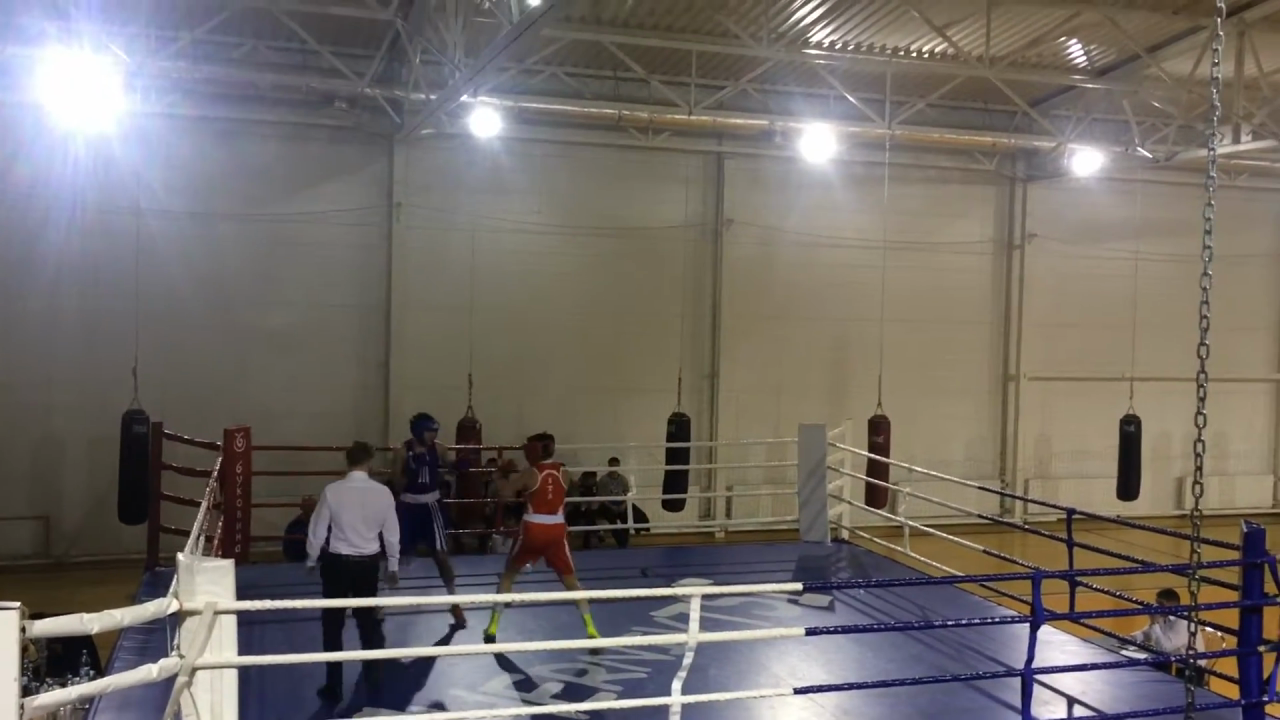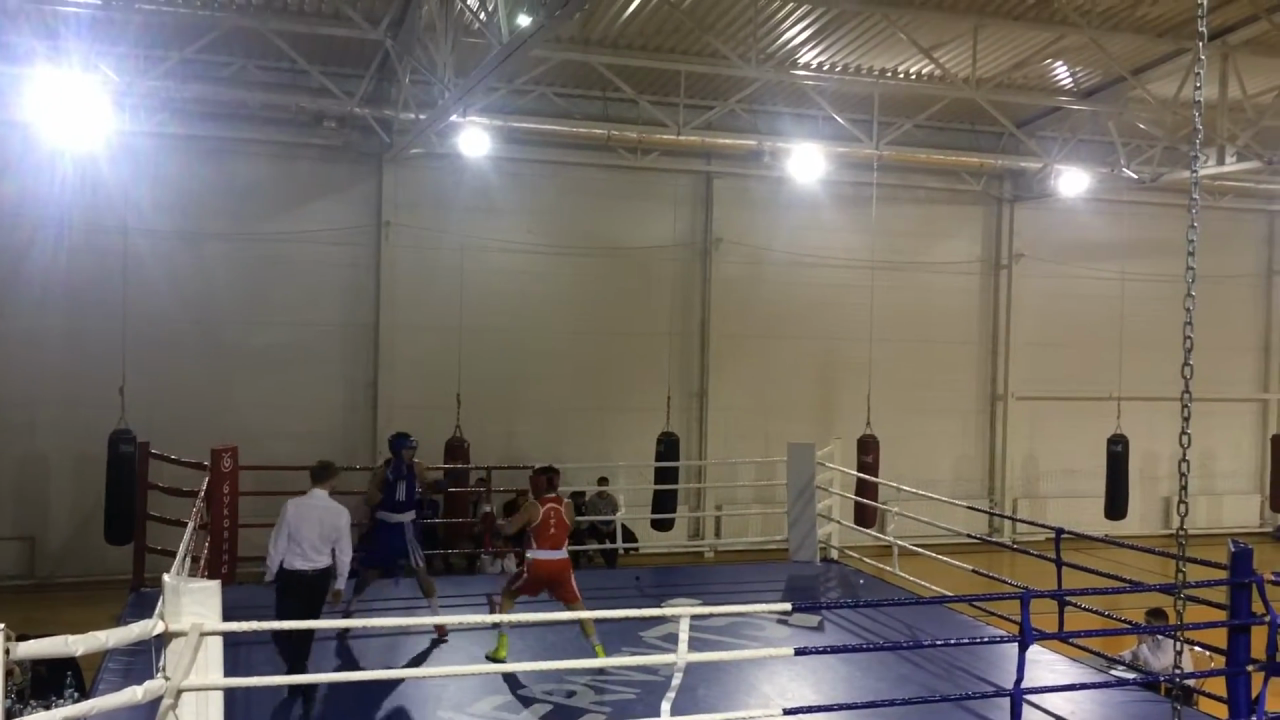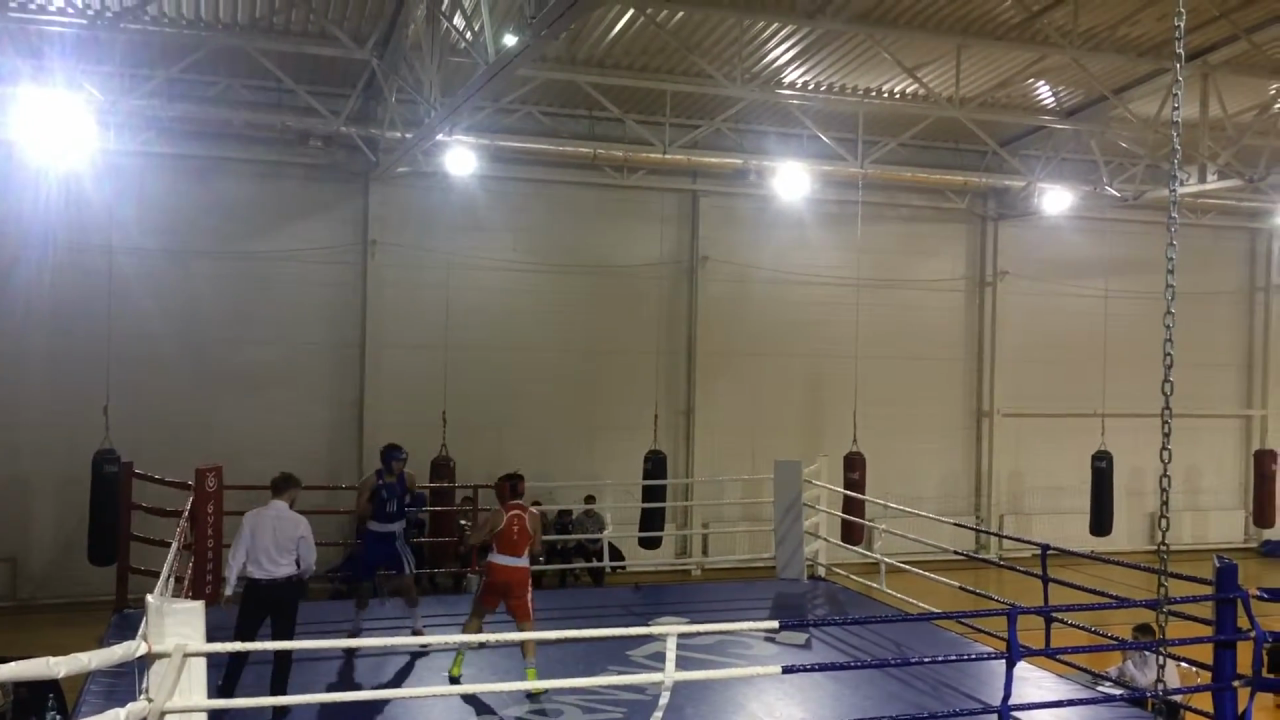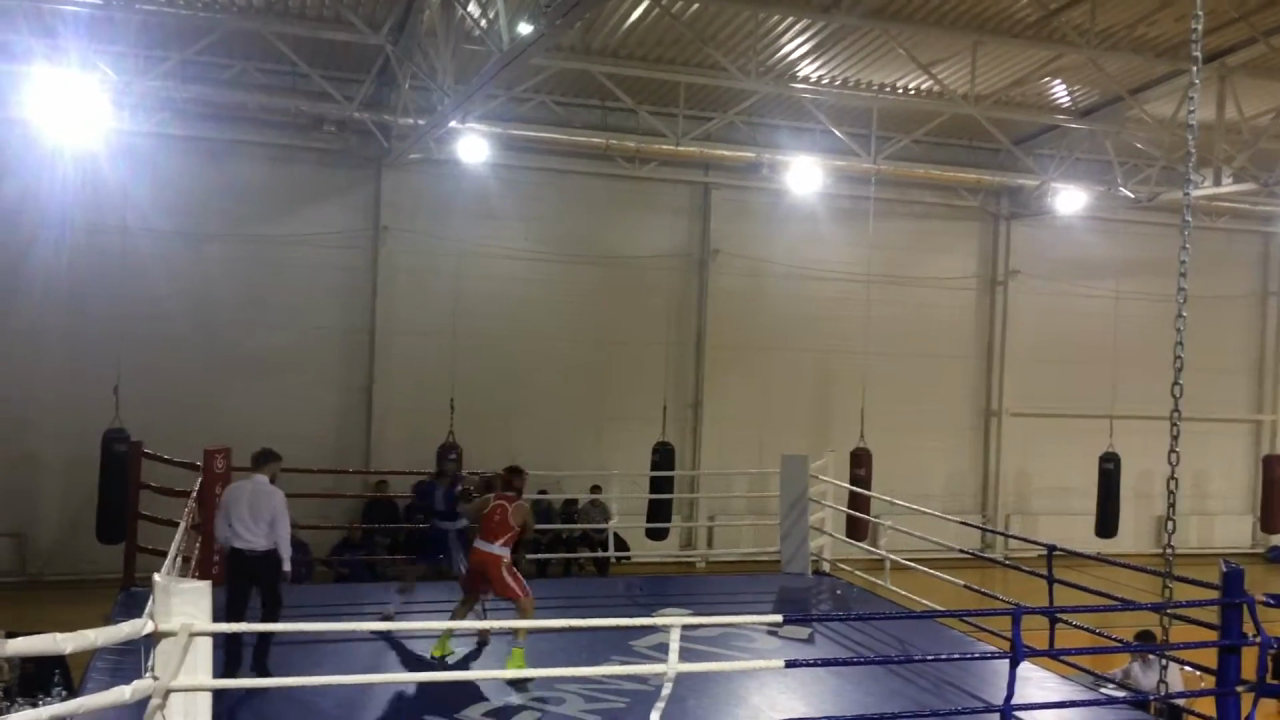
dt=0.4s
person 1, frame 1
left shoulder: (332, 491)
right shoulder: (382, 493)
left elbow: (318, 531)
right elbow: (392, 533)
left wrist: (311, 560)
right wrist: (393, 566)
left hip: (338, 563)
right hip: (368, 564)
left knee: (333, 626)
right knee: (369, 621)
left ankle: (333, 688)
right ankle: (374, 678)
person 1, frame 2
left shoulder: (292, 506)
right shoulder: (340, 512)
left elbow: (277, 546)
right elbow: (344, 553)
left wrist: (271, 575)
right wrist: (339, 584)
left hip: (292, 577)
right hip: (320, 577)
left knee: (285, 635)
right knee: (305, 634)
left ankle: (303, 684)
right ankle: (298, 683)
person 1, frame 3
left shoulder: (251, 518)
right shoulder: (299, 522)
left elbow: (237, 555)
right elbow: (309, 561)
left wrist: (229, 587)
right wrist: (300, 577)
left hip: (256, 587)
right hip: (286, 588)
left knee: (243, 641)
right knee: (283, 647)
left ankle: (226, 691)
person 1, frame 4
left shoulder: (232, 491)
right shoulder: (275, 494)
left elbow: (220, 529)
right elbow: (282, 532)
right wrist: (286, 563)
left hip: (238, 557)
right hip: (266, 558)
left knee: (235, 614)
right knee: (271, 609)
left ankle: (231, 668)
right ankle: (260, 662)
person 2, frame 1
left shoulder: (530, 473)
right shoulder: (563, 472)
left elbow: (504, 491)
left hip: (532, 529)
right hip: (556, 530)
left knee: (509, 574)
right knee: (570, 579)
left ankle: (493, 625)
right ankle: (590, 627)
person 2, frame 2
left shoulder: (532, 507)
right shoulder: (567, 506)
left elbow: (508, 529)
left hip: (536, 565)
right hip: (561, 565)
left knee: (507, 595)
right knee: (578, 608)
left ankle: (501, 648)
right ankle: (600, 654)
person 2, frame 3
left shoulder: (496, 514)
right shoulder: (533, 516)
left elbow: (472, 541)
right elbow: (537, 550)
left wrist: (479, 527)
left hip: (496, 570)
right hip: (520, 574)
left knee: (476, 617)
right knee: (526, 627)
left ankle: (456, 666)
right ankle: (531, 678)
person 2, frame 4
left shoulder: (488, 500)
right shoulder: (522, 508)
right elbow: (528, 532)
left hip: (477, 556)
right hip: (497, 561)
left knee: (469, 601)
right knee: (527, 606)
left ankle: (441, 645)
right ankle: (516, 659)
person 3, frame 1
left shoulder: (439, 449)
right shoulder: (403, 451)
left elbow: (442, 475)
right elbow: (397, 483)
right wrist: (413, 470)
left hip: (431, 507)
right hip: (408, 507)
left knee: (442, 556)
left ankle: (454, 603)
person 3, frame 2
left shoulder: (416, 468)
right shoulder: (382, 469)
left elbow: (427, 489)
right elbow: (370, 501)
right wrist: (389, 482)
left hip: (405, 526)
right hip: (382, 525)
left knee: (420, 571)
right knee: (369, 573)
left ankle: (437, 617)
right ankle: (350, 608)
person 3, frame 3
left shoulder: (407, 478)
right shoulder: (371, 480)
left elbow: (417, 499)
right elbow: (359, 512)
left wrist: (417, 500)
right wrist: (379, 500)
left hip: (396, 536)
right hip: (374, 536)
left knee: (408, 582)
right knee: (365, 585)
left ankle: (417, 628)
right ankle: (357, 626)
person 3, frame 4
left shoulder: (461, 482)
right shoulder: (429, 481)
right elbow: (424, 508)
right wrist: (421, 497)
left hip: (455, 531)
right hip: (437, 529)
left knee: (460, 574)
right knee: (415, 570)
right ankle: (391, 611)
